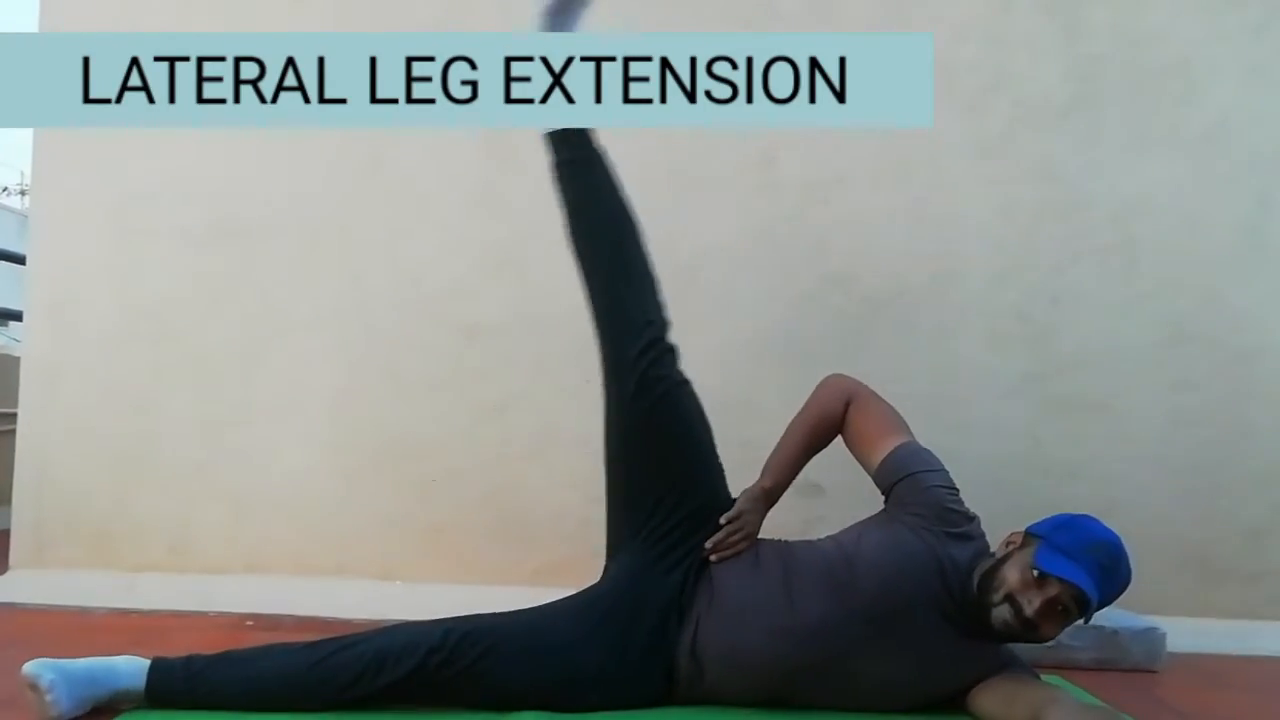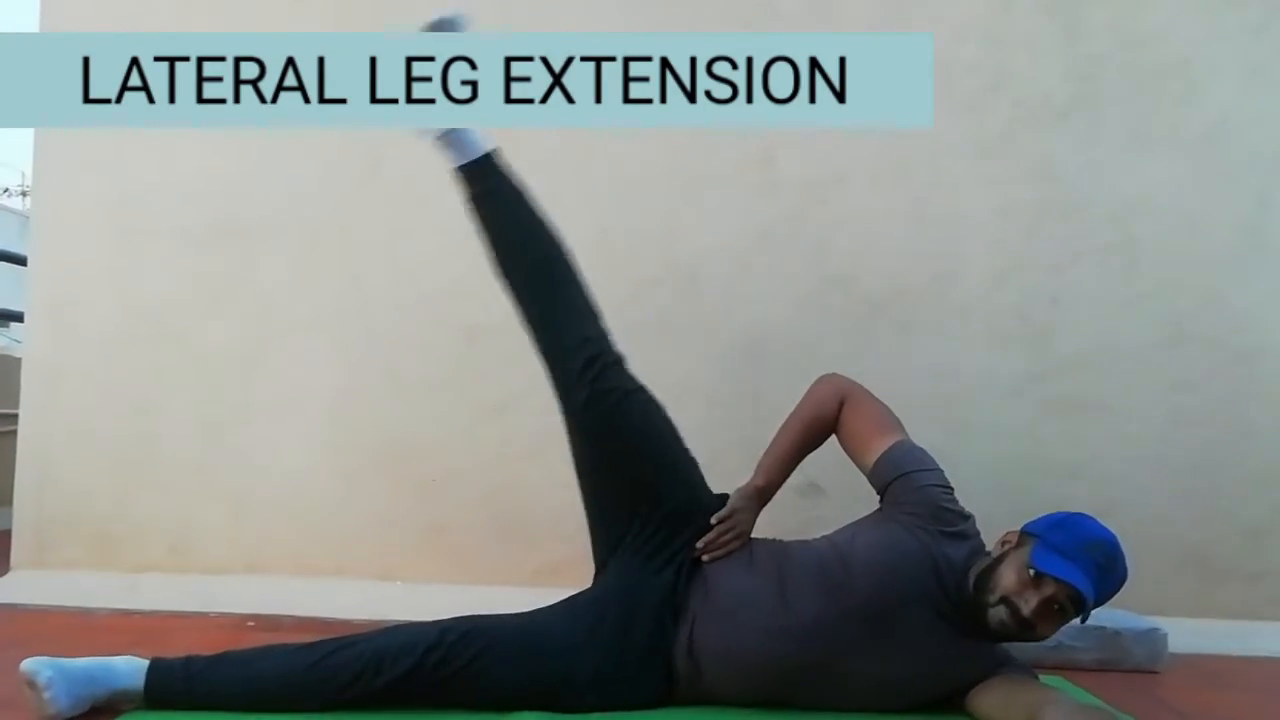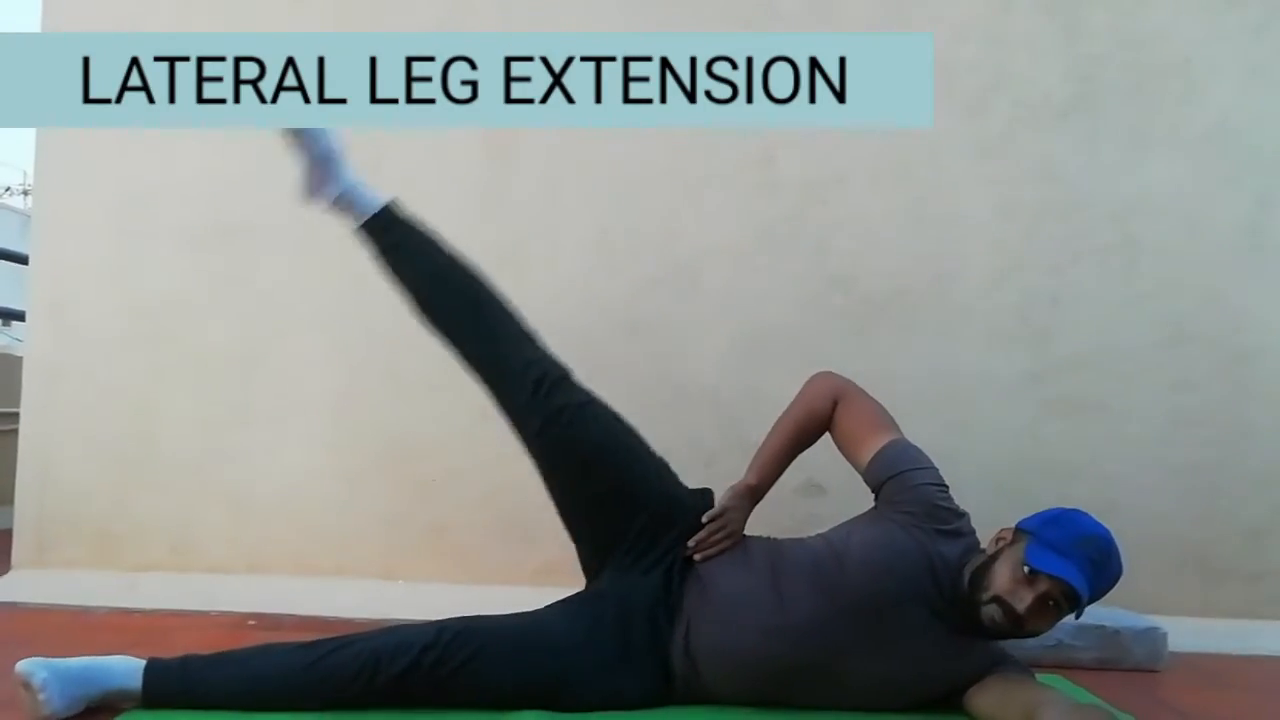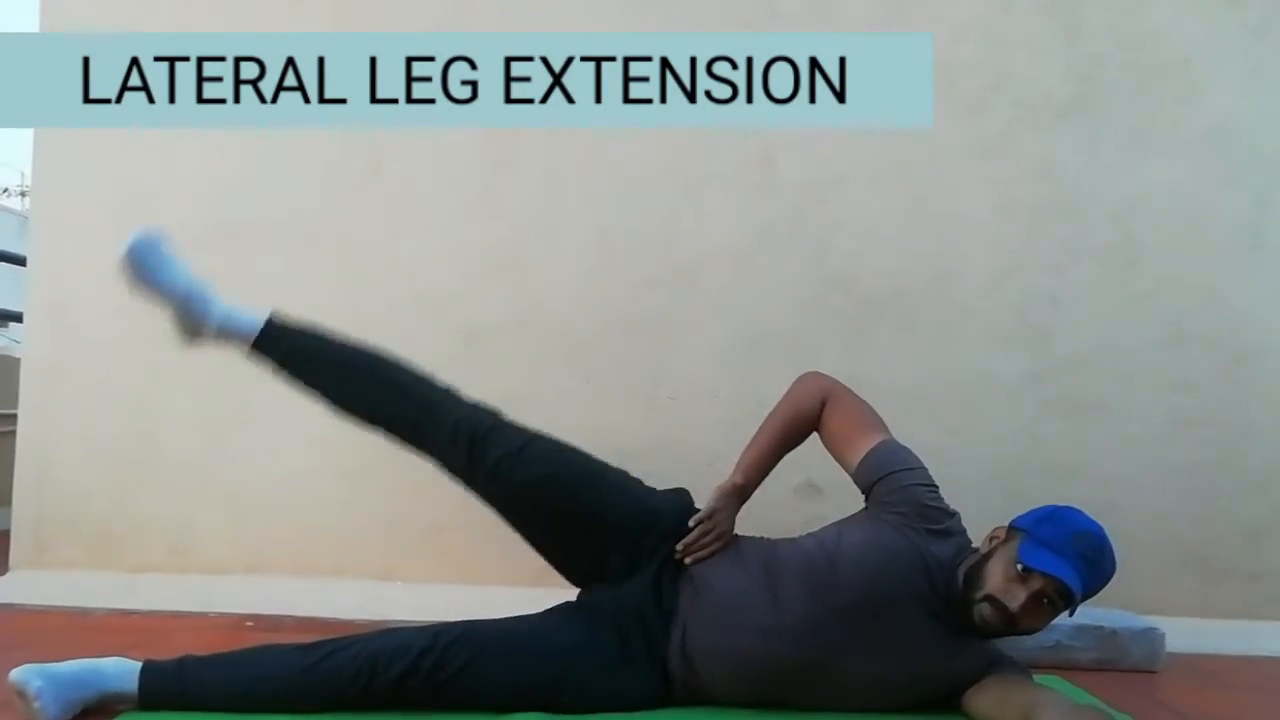
dt=0.1s
person 1, frame 1
right shoulder: (943, 523)
right elbow: (845, 394)
right wrist: (759, 496)
right hip: (680, 559)
right knee: (642, 354)
right ankle: (566, 120)
person 1, frame 2
right shoulder: (937, 523)
right elbow: (838, 393)
right wrist: (753, 498)
right hip: (673, 561)
right knee: (587, 358)
right ankle: (469, 142)
person 1, frame 3
right shoulder: (932, 512)
right elbow: (829, 393)
right wrist: (742, 488)
right hip: (666, 543)
right knee: (531, 381)
right ankle: (363, 202)
person 1, frame 4
right shoulder: (924, 525)
right elbow: (819, 388)
right wrist: (728, 499)
right hip: (666, 566)
right knee: (469, 437)
right ankle: (231, 318)
